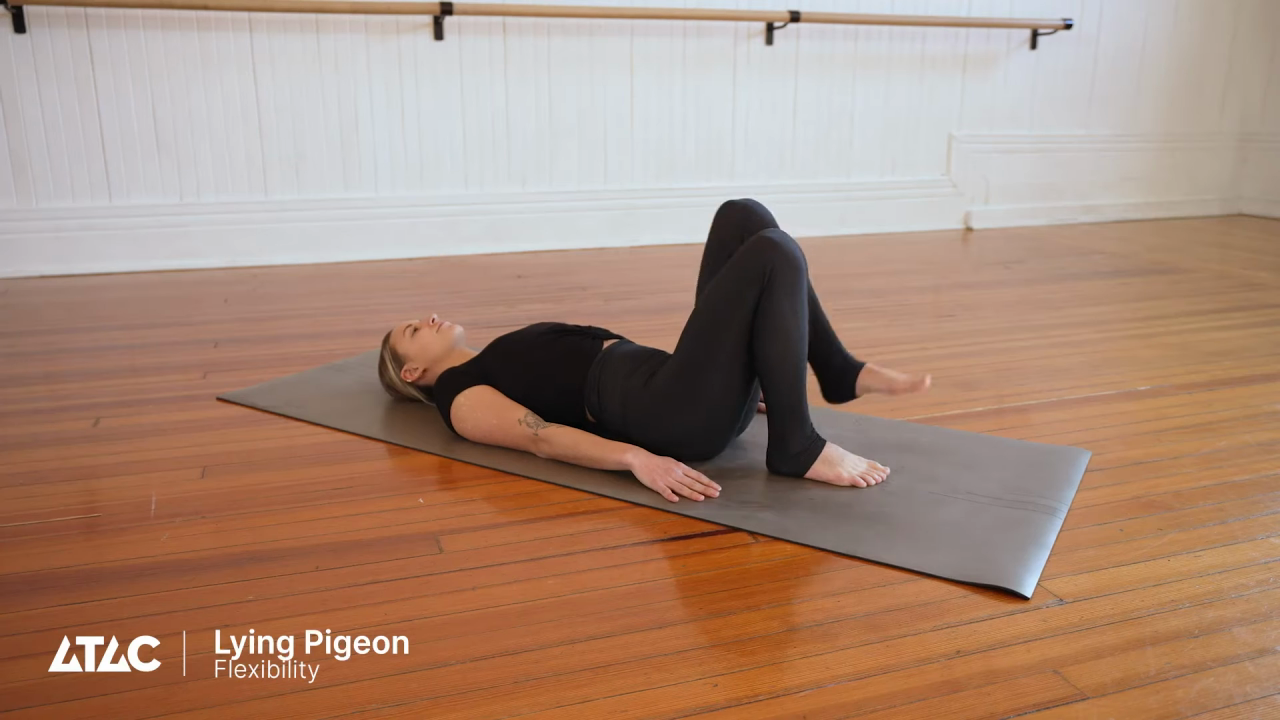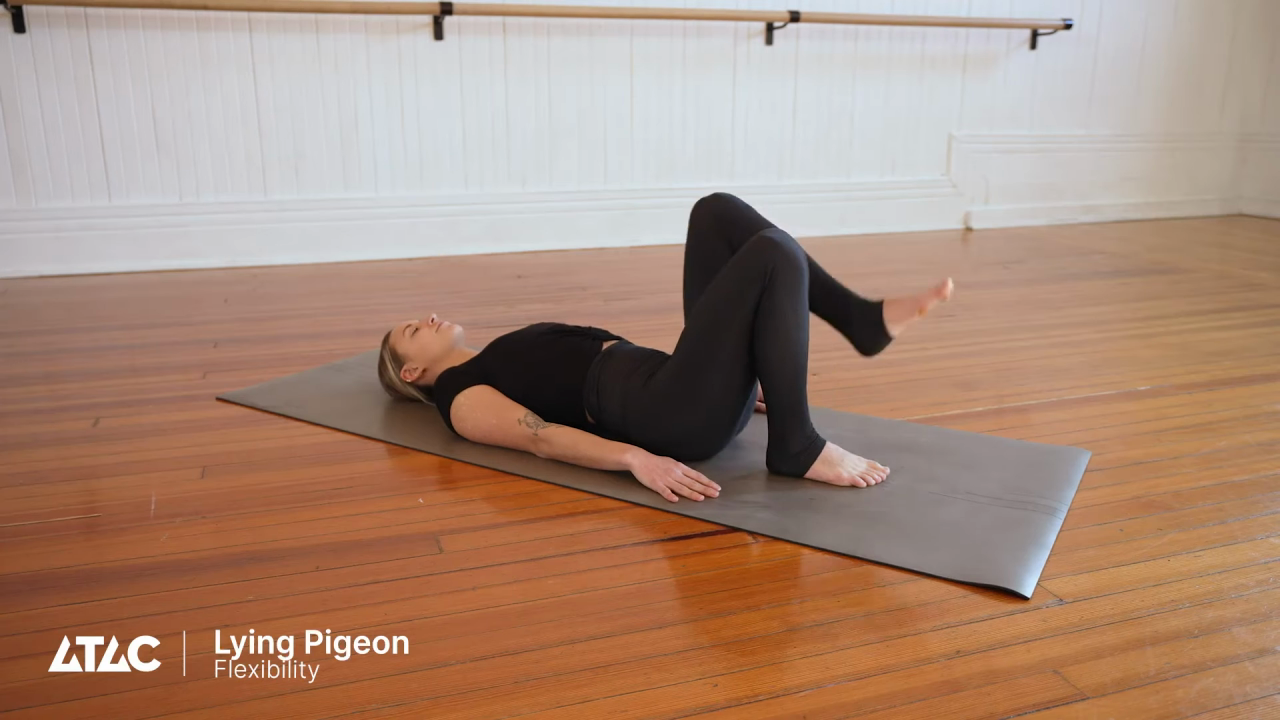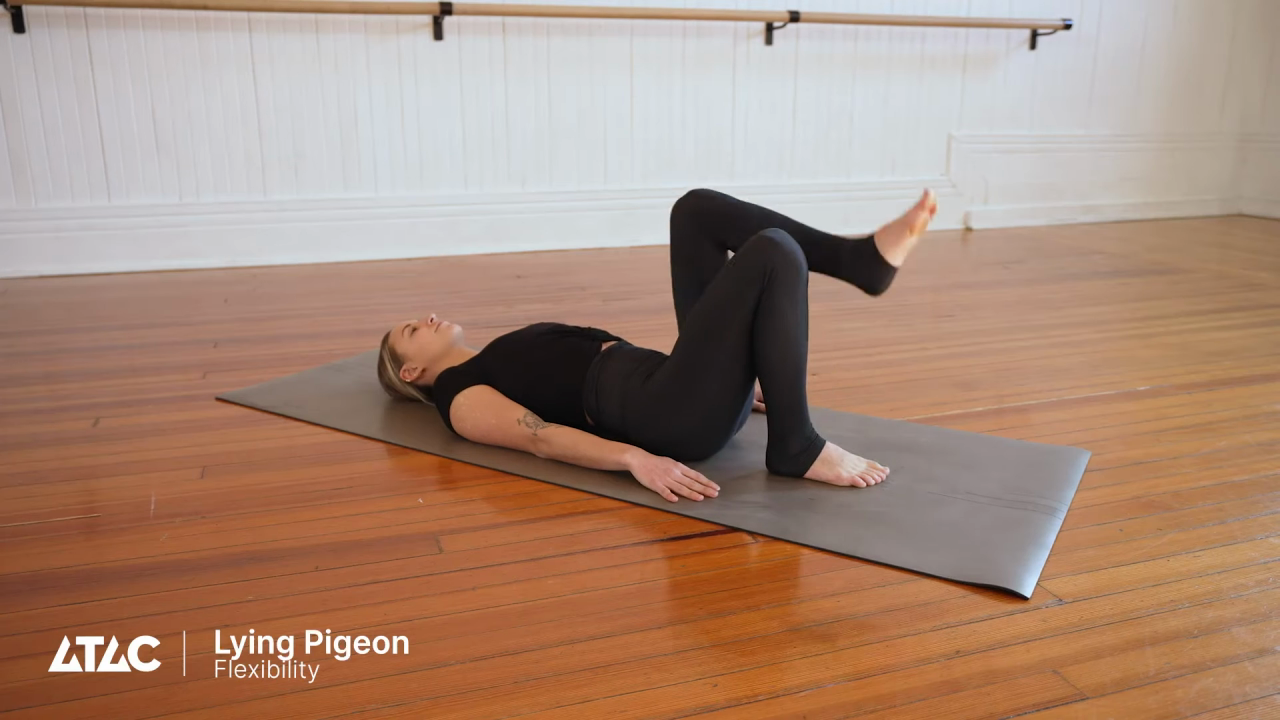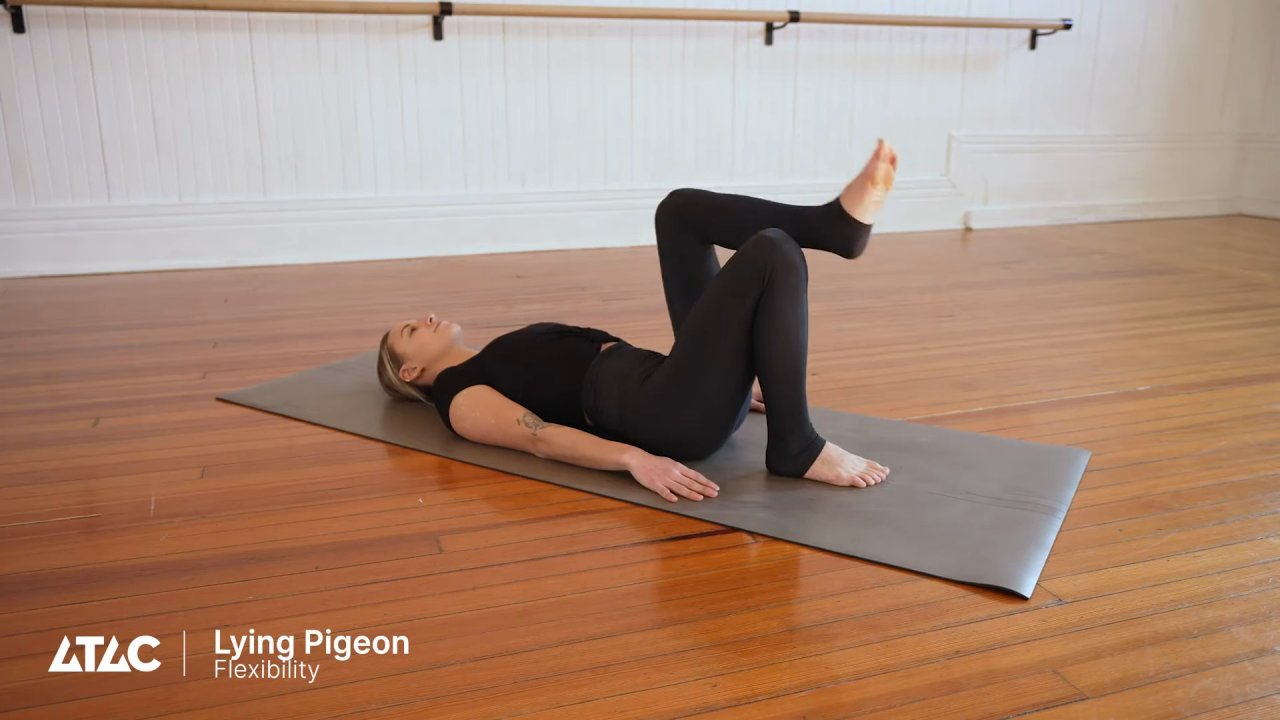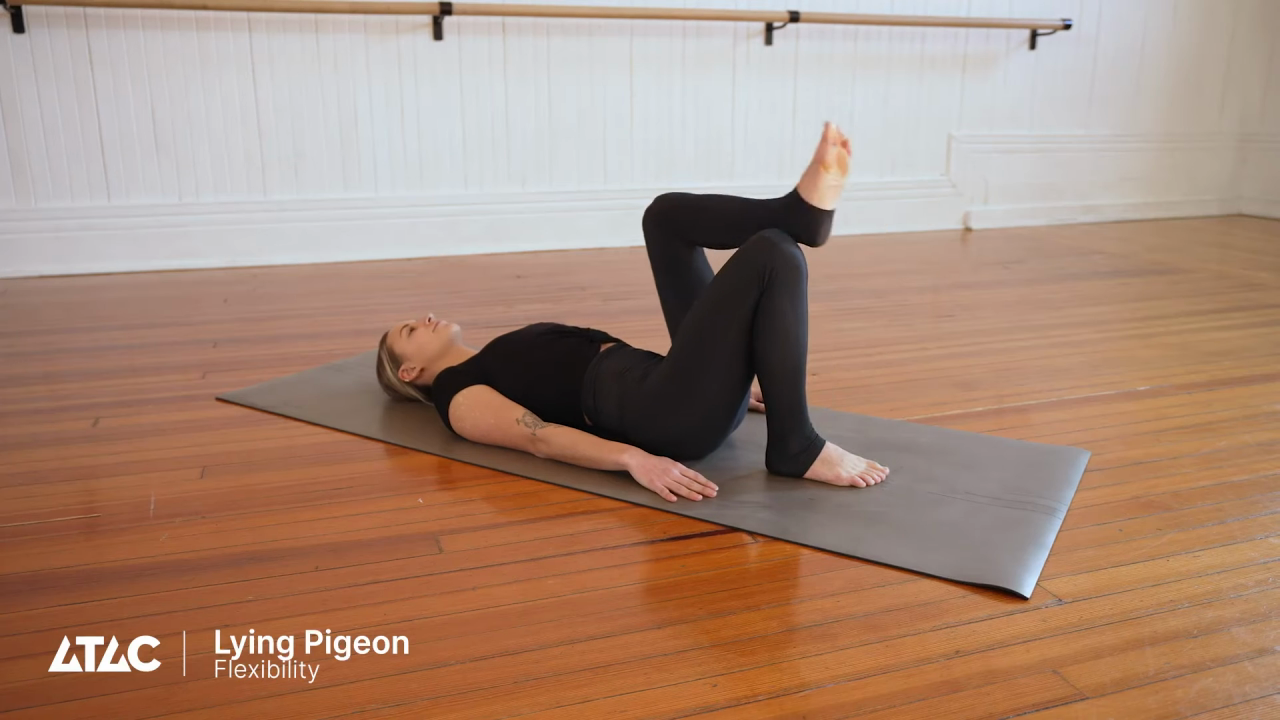
dt=0.1s
person 1, frame 1
left shoulder: (506, 364)
right shoulder: (464, 399)
right elbow: (541, 438)
left wrist: (740, 382)
right wrist: (637, 457)
left hip: (694, 397)
right hip: (674, 418)
left knee: (741, 218)
right knee: (774, 252)
left ankle: (843, 374)
right ankle: (796, 448)
person 1, frame 2
left shoulder: (509, 365)
right shoulder: (465, 400)
right elbow: (544, 438)
left wrist: (740, 379)
right wrist: (639, 458)
left hip: (691, 395)
right hip: (673, 416)
left knee: (716, 212)
right knee: (773, 253)
left ankle: (864, 320)
right ankle: (796, 447)
person 1, frame 3
left shoulder: (506, 367)
right shoulder: (465, 398)
right elbow: (541, 437)
left wrist: (740, 382)
right wrist: (639, 458)
left hip: (680, 390)
right hip: (676, 419)
left knee: (697, 209)
right knee: (773, 252)
left ankle: (867, 260)
right ankle: (797, 448)
person 1, frame 4
left shoulder: (503, 362)
right shoulder: (461, 395)
right elbow: (539, 438)
left wrist: (734, 380)
right wrist: (634, 457)
left hip: (690, 393)
right hip: (672, 418)
left knee: (681, 210)
right knee: (772, 254)
left ankle: (840, 222)
right ankle: (797, 448)
person 1, frame 5
left shoulder: (501, 365)
right shoulder: (461, 398)
right elbow: (539, 438)
left wrist: (738, 374)
right wrist: (633, 458)
left hip: (689, 395)
right hip: (673, 418)
left knee: (668, 213)
right knee: (773, 254)
left ankle: (803, 209)
right ankle: (796, 448)
